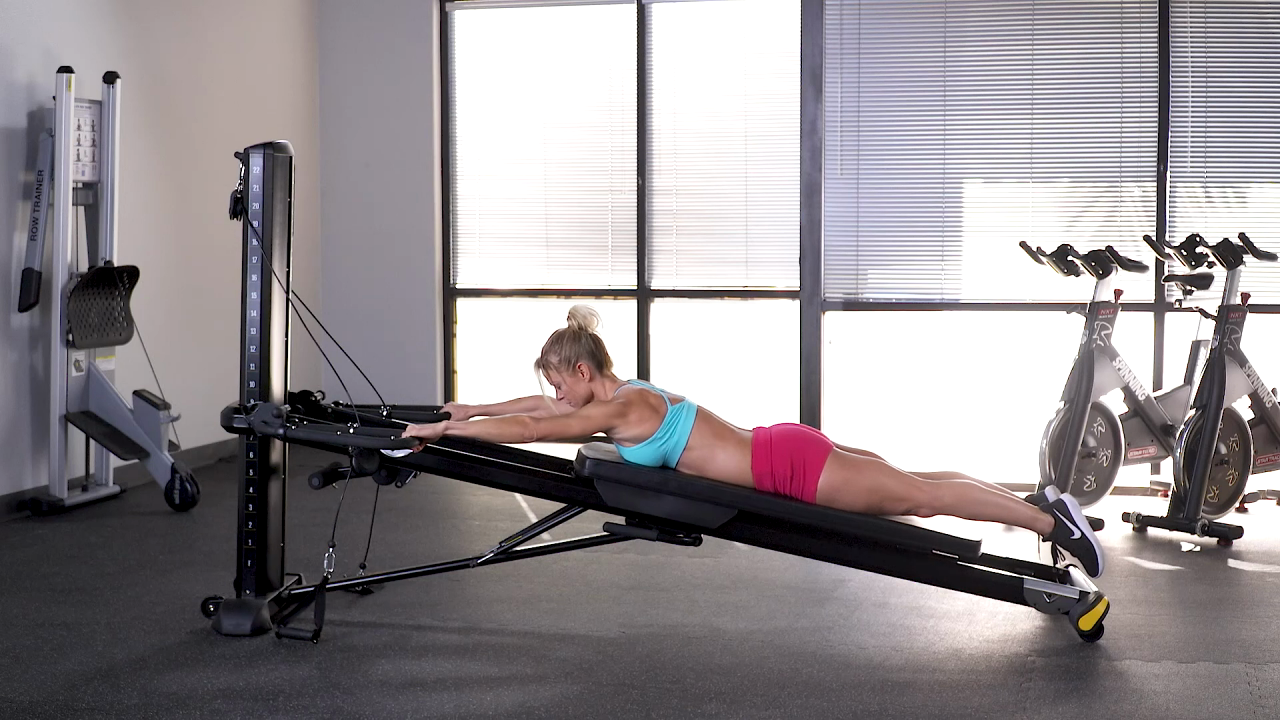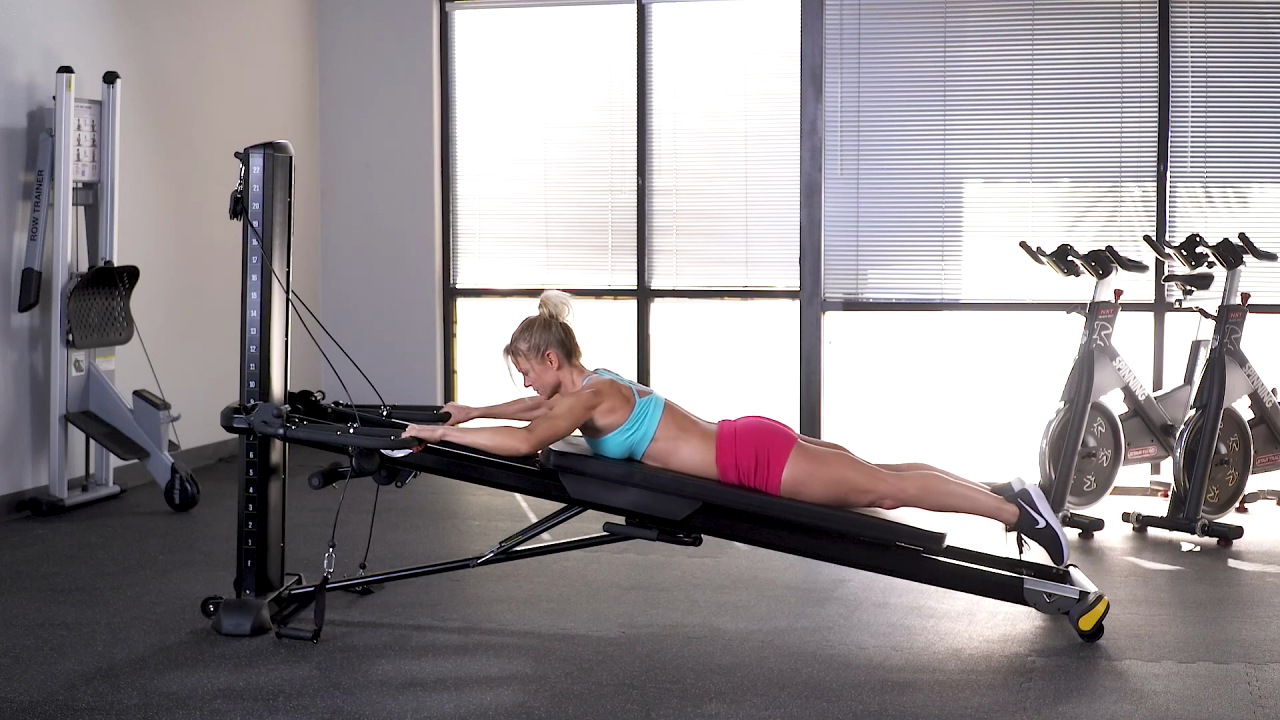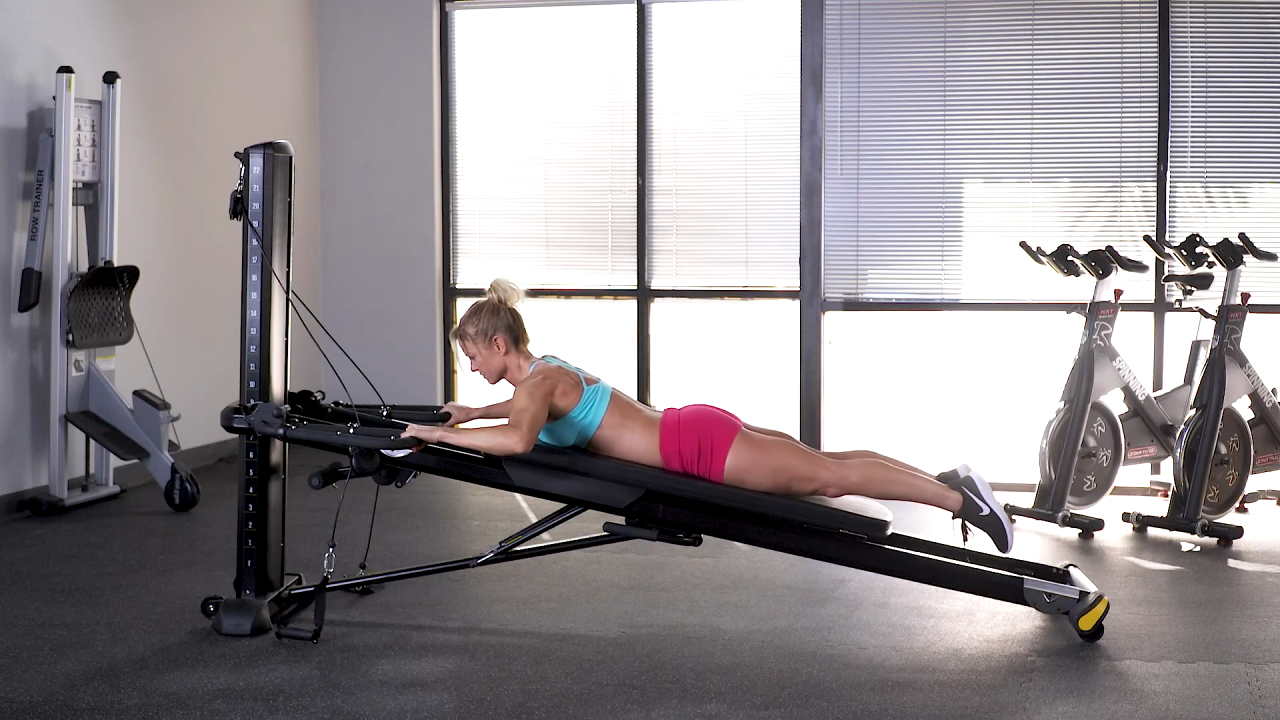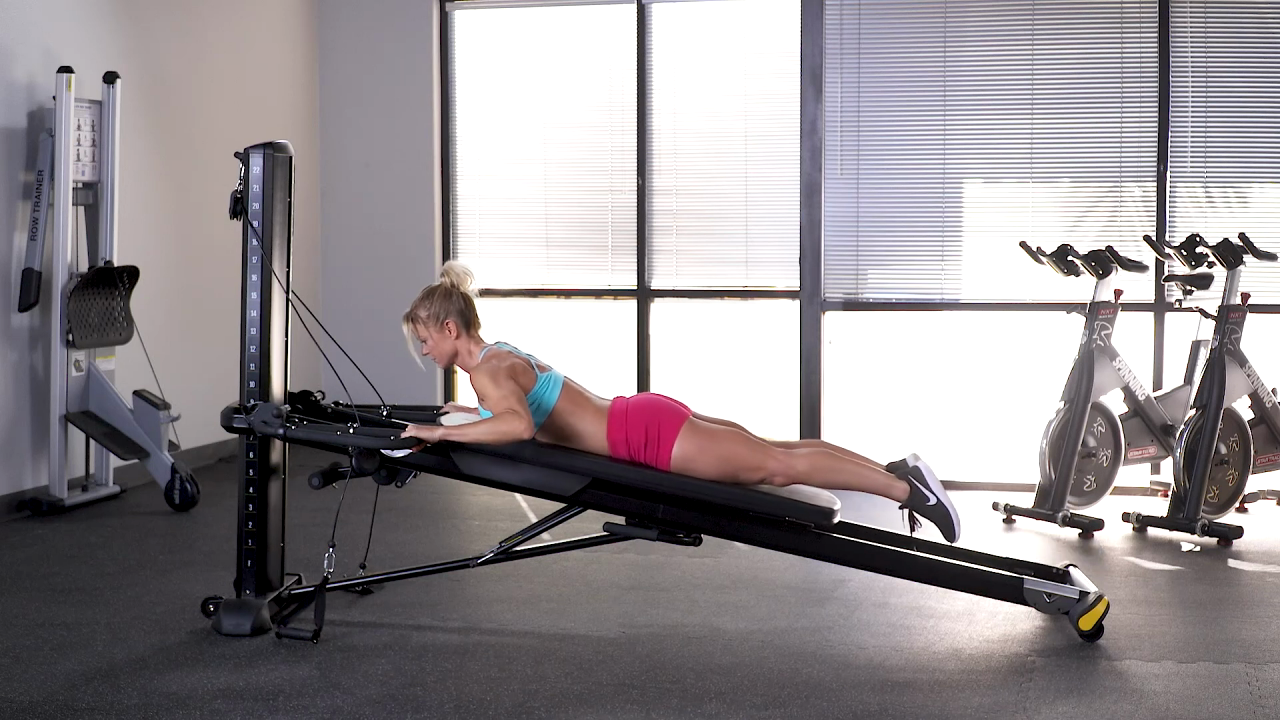
dt=0.4s
person 1, frame 1
left shoulder: (621, 408)
right shoulder: (617, 392)
left elbow: (530, 429)
right elbow: (546, 406)
left wrist: (441, 430)
right wrist: (473, 407)
left hip: (787, 466)
right hip: (785, 451)
left knee: (919, 497)
right knee: (915, 489)
left ankle: (1049, 521)
right ankle: (1039, 502)
person 1, frame 2
left shoulder: (592, 396)
right shoulder: (593, 384)
left elbow: (524, 440)
right elbow: (542, 408)
left wrist: (442, 433)
right wrist: (475, 410)
left hip: (755, 459)
right hip: (752, 444)
left knee: (883, 489)
right knee: (882, 478)
left ankle: (1012, 510)
right ankle: (1005, 495)
person 1, frame 3
left shoulder: (538, 379)
right shoulder: (545, 369)
left elbow: (519, 441)
left wrist: (442, 434)
right wrist: (476, 411)
left hip: (698, 447)
right hip: (698, 430)
left knee: (829, 477)
right knee: (825, 464)
left ankle: (956, 499)
right ankle: (949, 483)
person 1, frame 4
left shoulder: (487, 368)
right shoulder: (502, 354)
left elbow: (520, 428)
left wrist: (441, 432)
right wrist: (480, 410)
left hip: (646, 435)
right hip: (647, 418)
left knee: (777, 466)
right knee: (774, 452)
left ankle: (905, 489)
right ankle: (898, 471)
